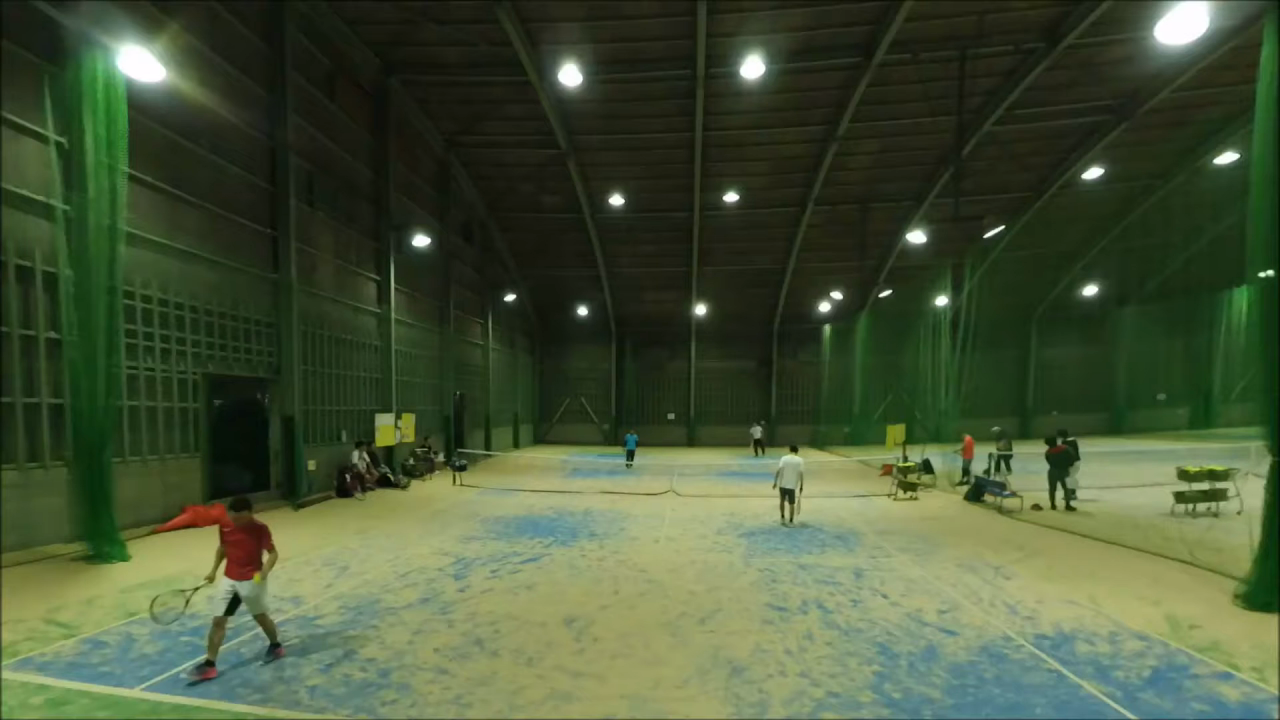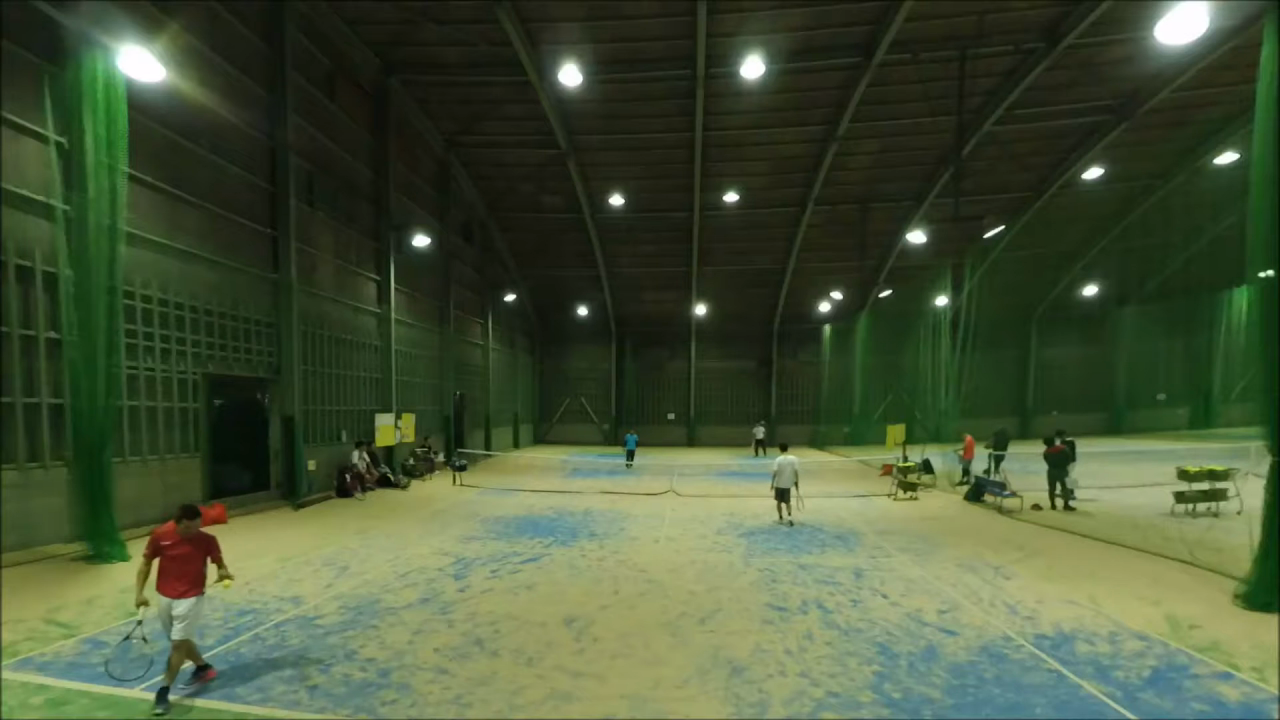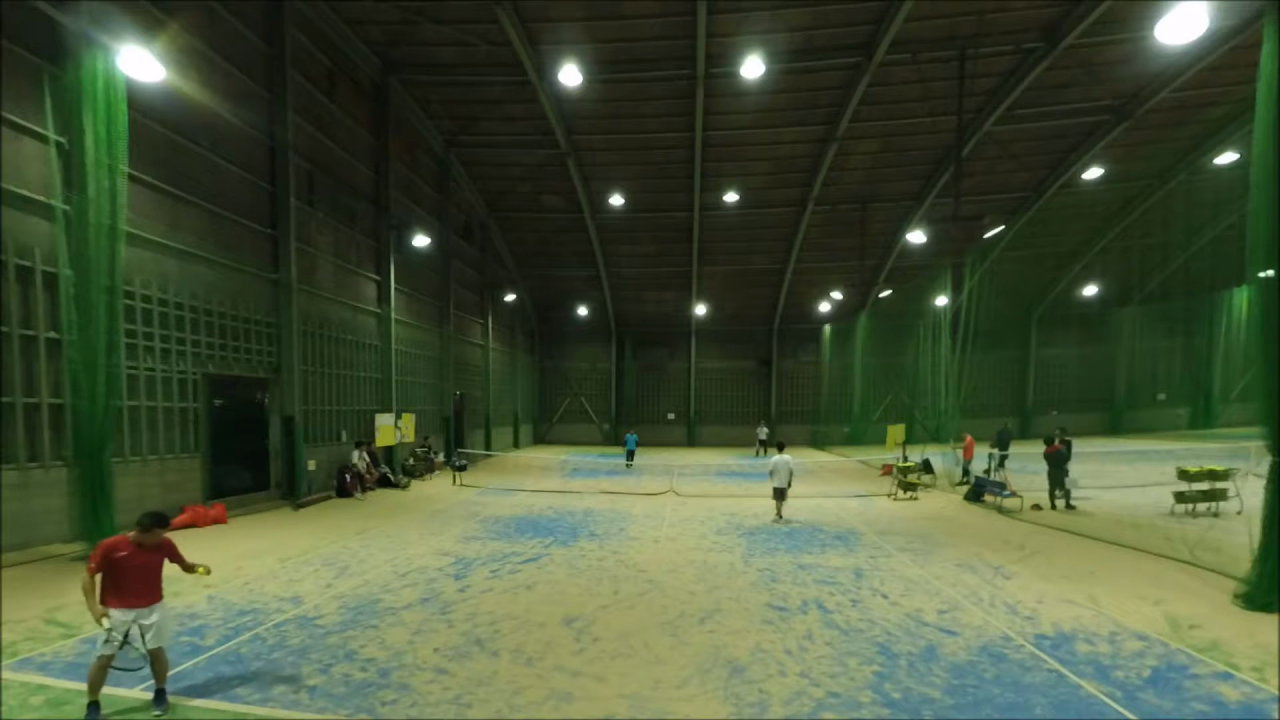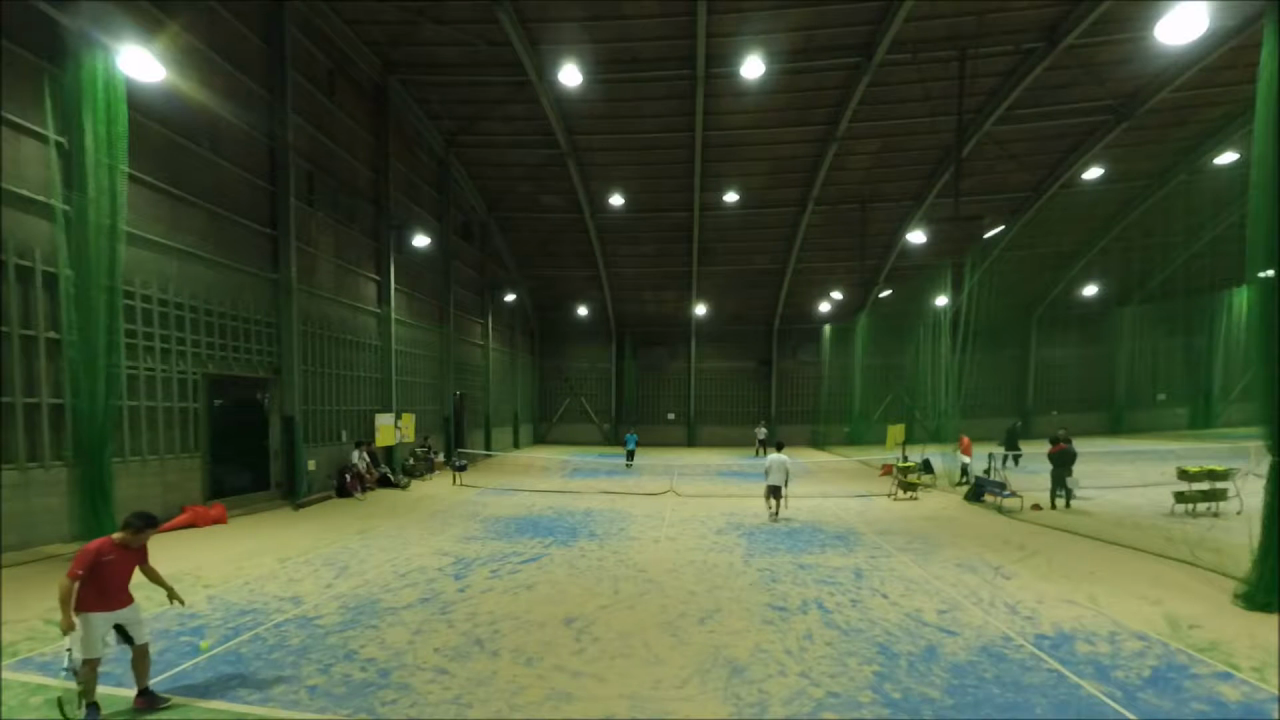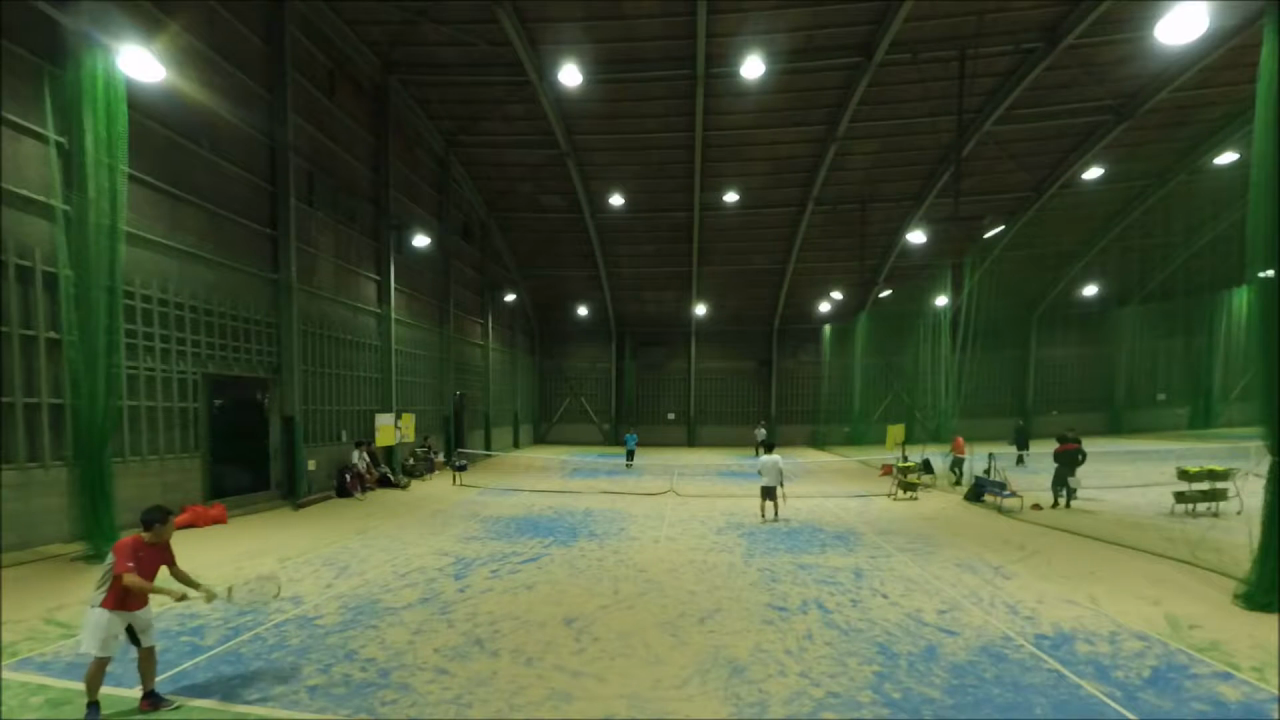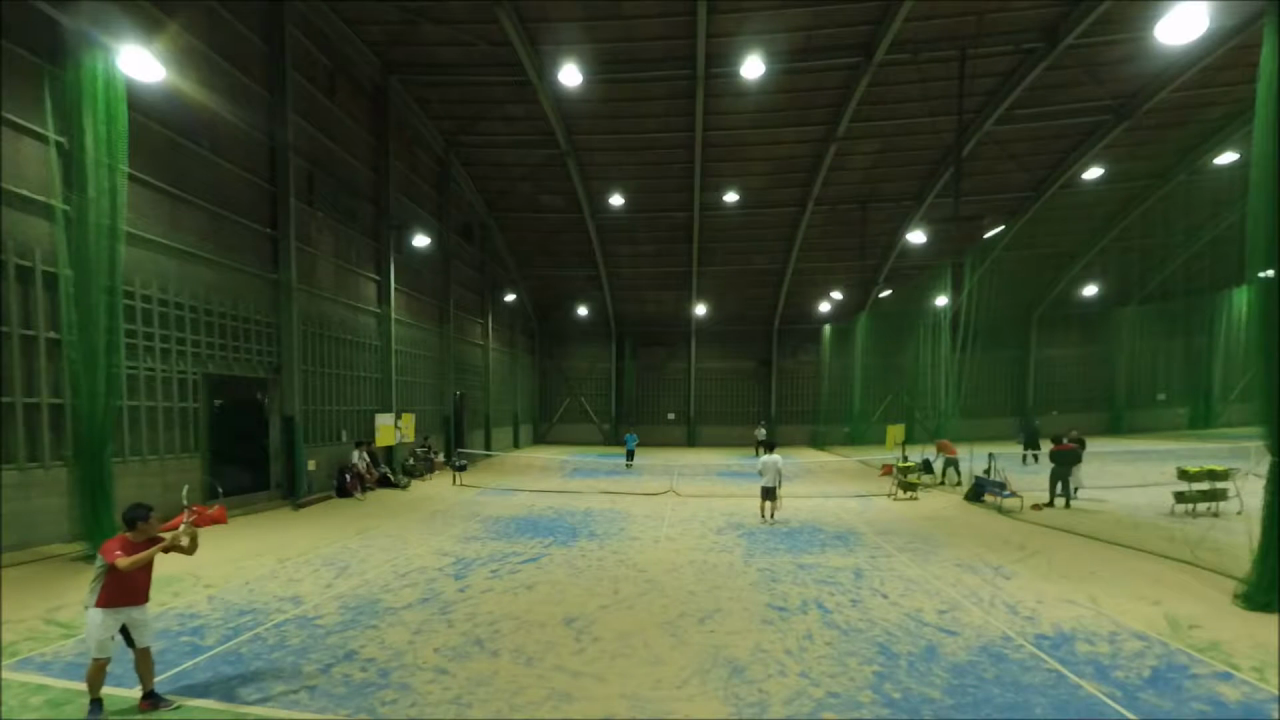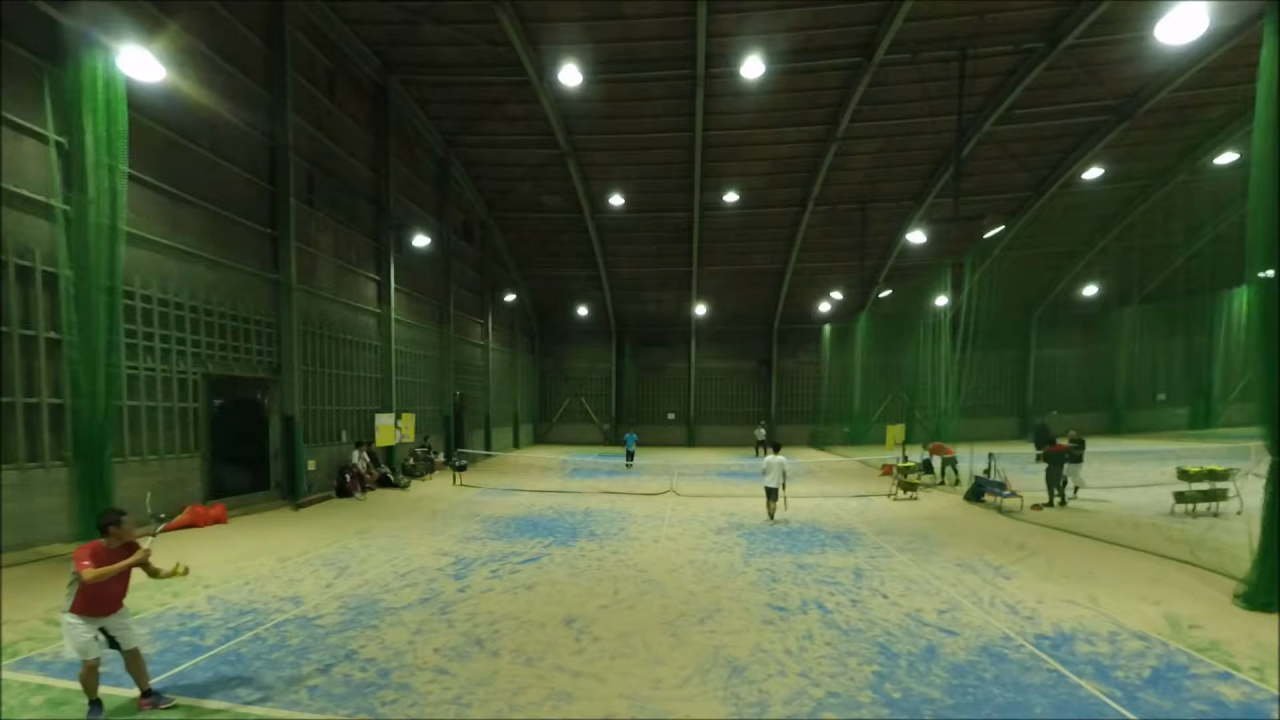
dt=0.5s
person 1, frame 1
left shoulder: (260, 529)
right shoulder: (225, 527)
left elbow: (272, 553)
left wrist: (264, 573)
right wrist: (214, 570)
left hip: (250, 580)
right hip: (229, 579)
left knee: (260, 616)
right knee: (218, 621)
left ankle: (275, 645)
right ankle: (209, 664)
person 1, frame 2
left shoulder: (207, 540)
right shoulder: (159, 537)
left elbow: (220, 564)
right elbow: (146, 563)
left wrist: (223, 573)
right wrist: (139, 592)
left hip: (190, 598)
right hip: (165, 596)
left knee: (178, 644)
right knee: (177, 641)
left ankle: (164, 691)
right ankle: (204, 668)
person 1, frame 3
left shoulder: (164, 545)
right shoulder: (109, 547)
left elbow: (184, 564)
right elbow: (89, 575)
left wrist: (198, 567)
right wrist: (94, 606)
left hip: (152, 606)
right hip: (116, 610)
left knee: (157, 651)
right knee: (104, 658)
left ankle: (160, 694)
person 1, frame 4
left shoulder: (139, 547)
right shoulder: (95, 550)
left elbow: (146, 568)
right elbow: (68, 582)
left wrist: (169, 589)
right wrist: (66, 617)
left hip: (125, 606)
right hip: (93, 612)
left knee: (141, 648)
right knee: (91, 661)
left ankle: (144, 695)
person 1, frame 5
left shoulder: (162, 546)
right shoulder: (126, 546)
left elbow: (175, 571)
right elbow: (130, 581)
left wrist: (199, 587)
right wrist: (168, 592)
left hip: (138, 608)
right hip: (108, 609)
left knee: (148, 650)
right knee: (101, 659)
left ankle: (149, 697)
person 1, frame 6
left shoulder: (151, 541)
right shoulder: (112, 546)
left elbow: (189, 551)
right elbow: (125, 565)
left wrist: (193, 537)
right wrist: (162, 546)
left hip: (135, 607)
right hip: (104, 610)
left knee: (143, 651)
right knee: (100, 661)
left ankle: (148, 696)
person 1, frame 7
left shoulder: (131, 548)
right shoulder: (87, 552)
left elbow: (152, 572)
right elbow: (89, 578)
left wrist: (173, 572)
right wrist: (129, 561)
left hip: (114, 611)
right hip: (81, 617)
left knee: (132, 652)
right knee: (91, 663)
left ankle: (147, 695)
